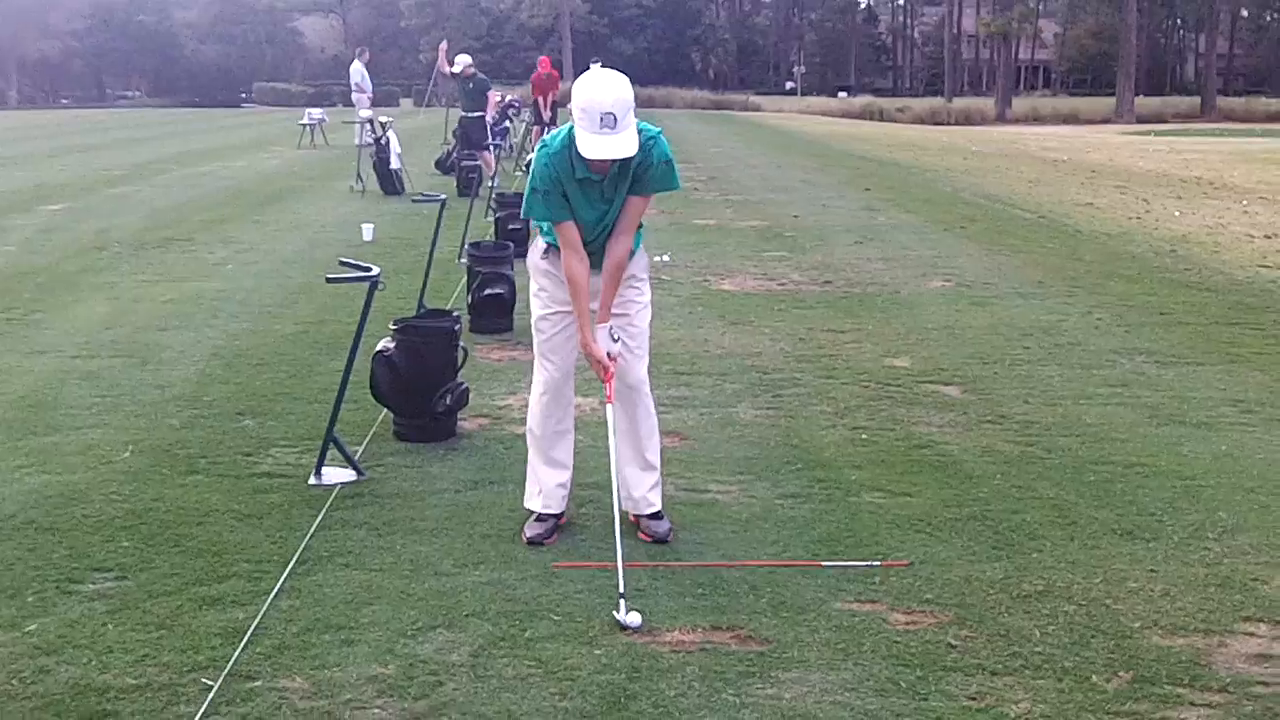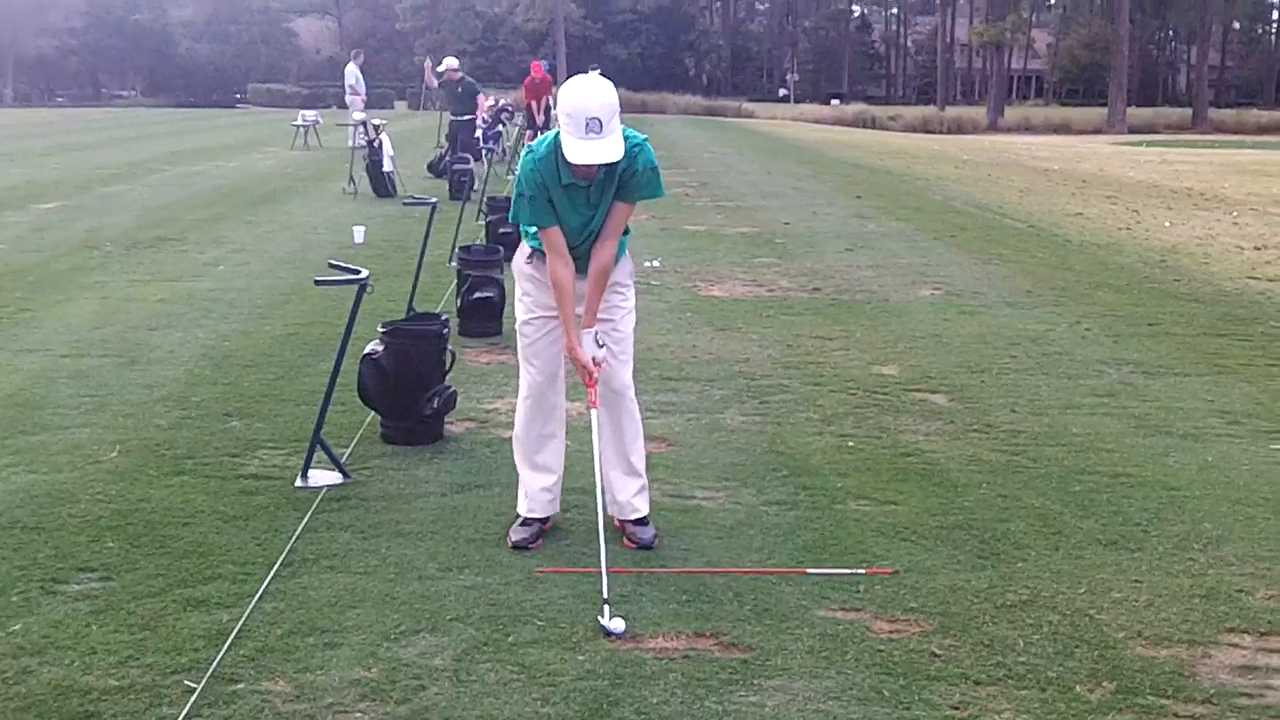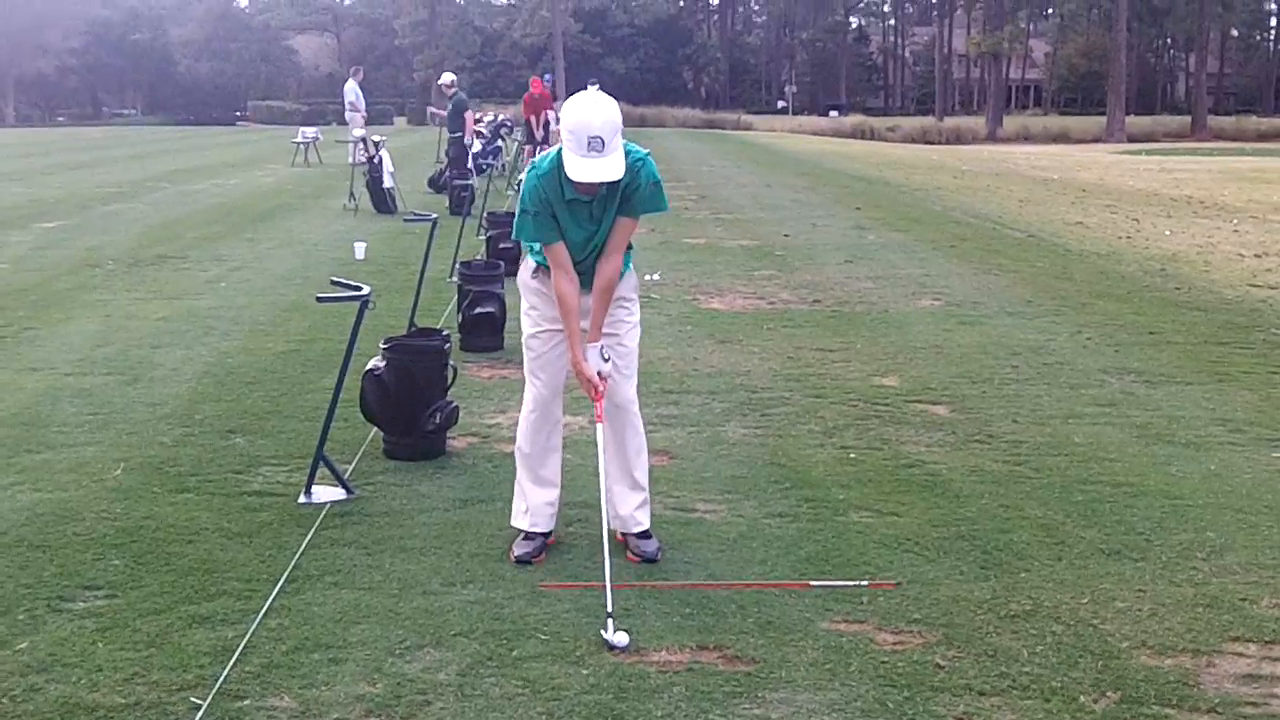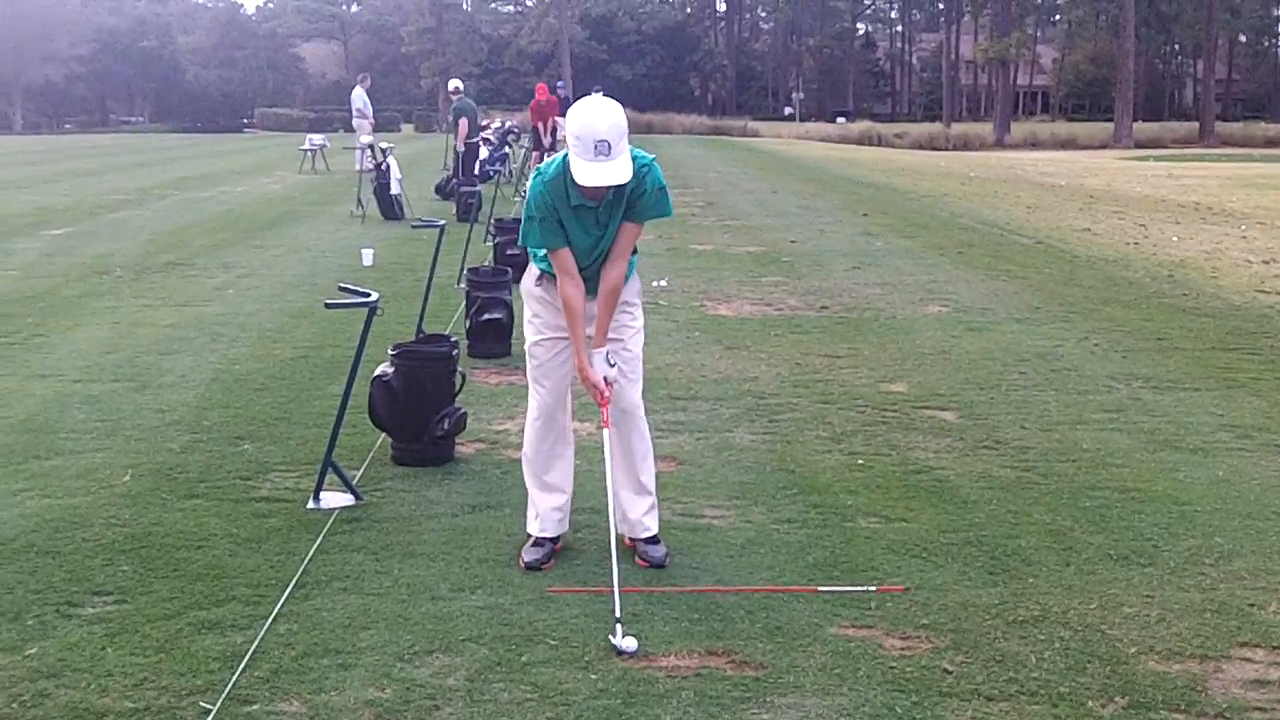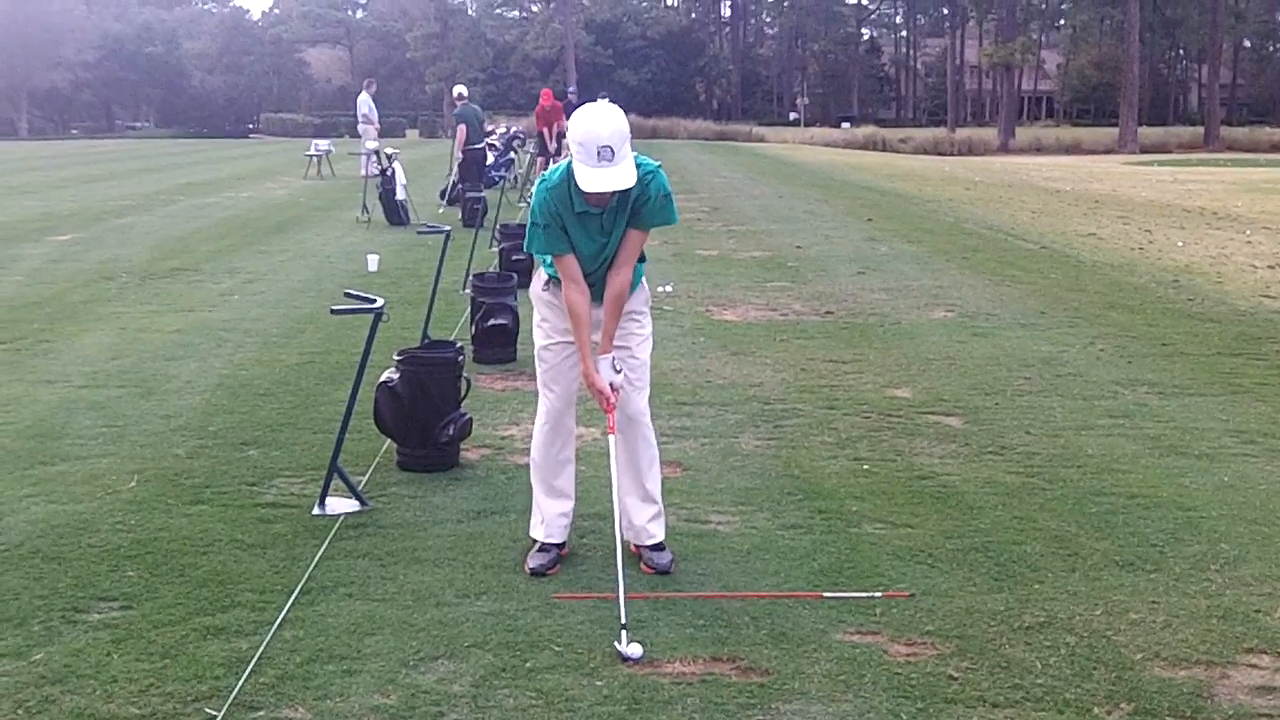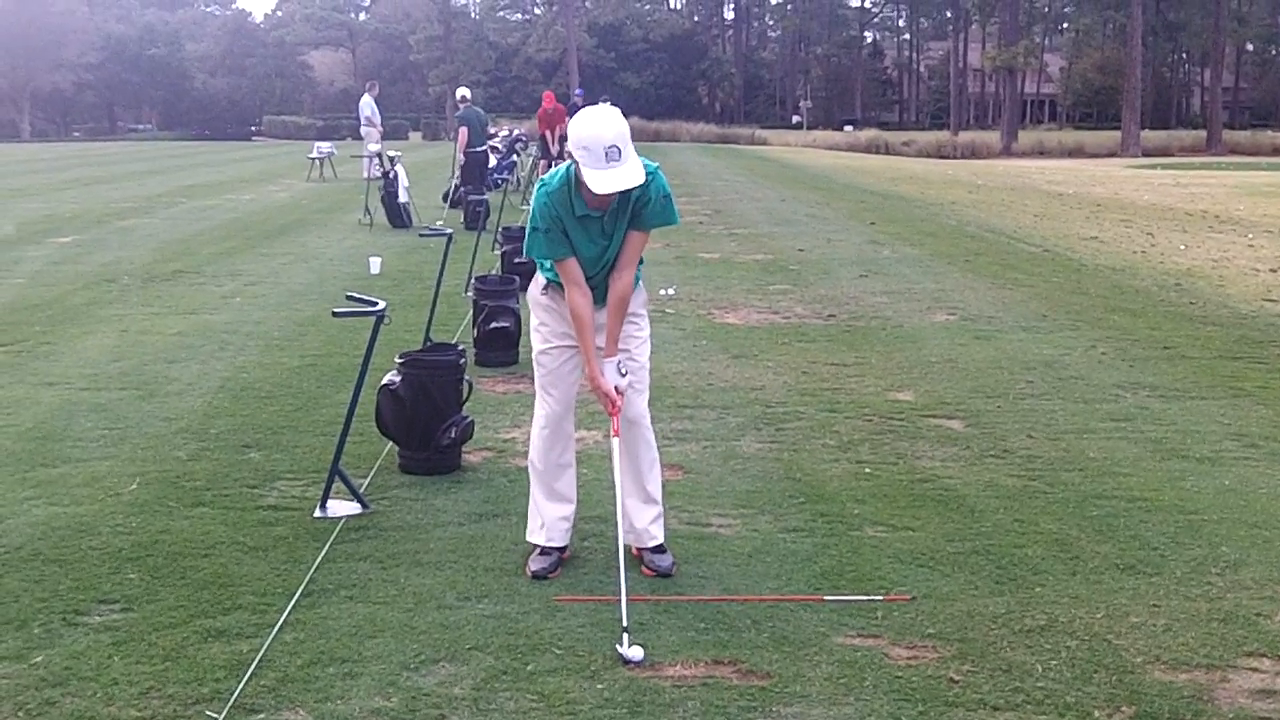
dt=0.3s
person 1, frame 1
left shoulder: (651, 148)
right shoulder: (551, 157)
left elbow: (621, 239)
right elbow: (573, 252)
left wrist: (605, 320)
right wrist: (586, 333)
left hip: (624, 266)
right hip: (558, 265)
left knee: (633, 379)
right knee: (552, 379)
left ankle: (645, 501)
right ankle: (548, 502)
person 1, frame 2
left shoulder: (636, 154)
right shoulder: (537, 163)
left elbow: (605, 244)
right elbow: (558, 257)
left wrist: (590, 326)
right wrist: (571, 339)
left hip: (610, 272)
right hip: (542, 270)
left knee: (618, 385)
right knee: (538, 384)
left ankle: (631, 507)
right ankle: (535, 507)
person 1, frame 3
left shoulder: (639, 169)
right shoulder: (540, 179)
left elbow: (611, 258)
right elbow: (563, 271)
left wrist: (595, 341)
right wrist: (576, 353)
left hip: (614, 286)
right hip: (547, 285)
left knee: (622, 399)
right knee: (541, 398)
left ankle: (634, 520)
right ankle: (535, 521)
person 1, frame 4
left shoulder: (643, 174)
right shoulder: (546, 185)
left elbow: (614, 264)
right elbow: (568, 278)
left wrist: (601, 346)
right wrist: (582, 359)
left hip: (618, 292)
right hip: (551, 292)
left knee: (628, 404)
right knee: (547, 405)
left ankle: (641, 525)
right ankle: (546, 527)
person 1, frame 5
left shoulder: (649, 181)
right shoulder: (550, 192)
left elbow: (620, 271)
right elbow: (574, 285)
left wrist: (608, 353)
right wrist: (588, 365)
left hip: (626, 299)
right hip: (558, 299)
left knee: (634, 411)
right knee: (554, 411)
left ankle: (647, 532)
right ankle: (550, 532)
person 1, frame 6
left shoulder: (647, 184)
right shoulder: (550, 197)
left elbow: (624, 274)
right elbow: (576, 288)
left wrist: (612, 355)
right wrist: (593, 368)
left hip: (623, 302)
right hip: (557, 302)
left knee: (635, 413)
right knee: (552, 415)
left ankle: (647, 534)
right ankle: (551, 536)
